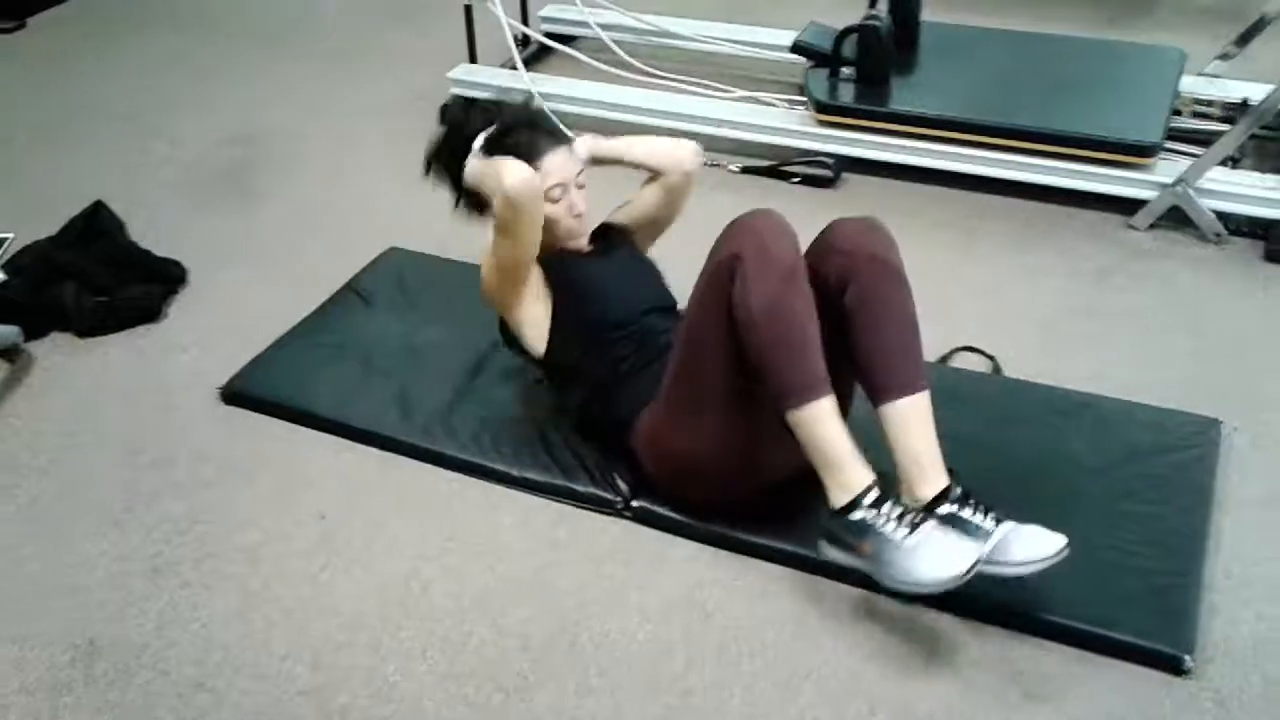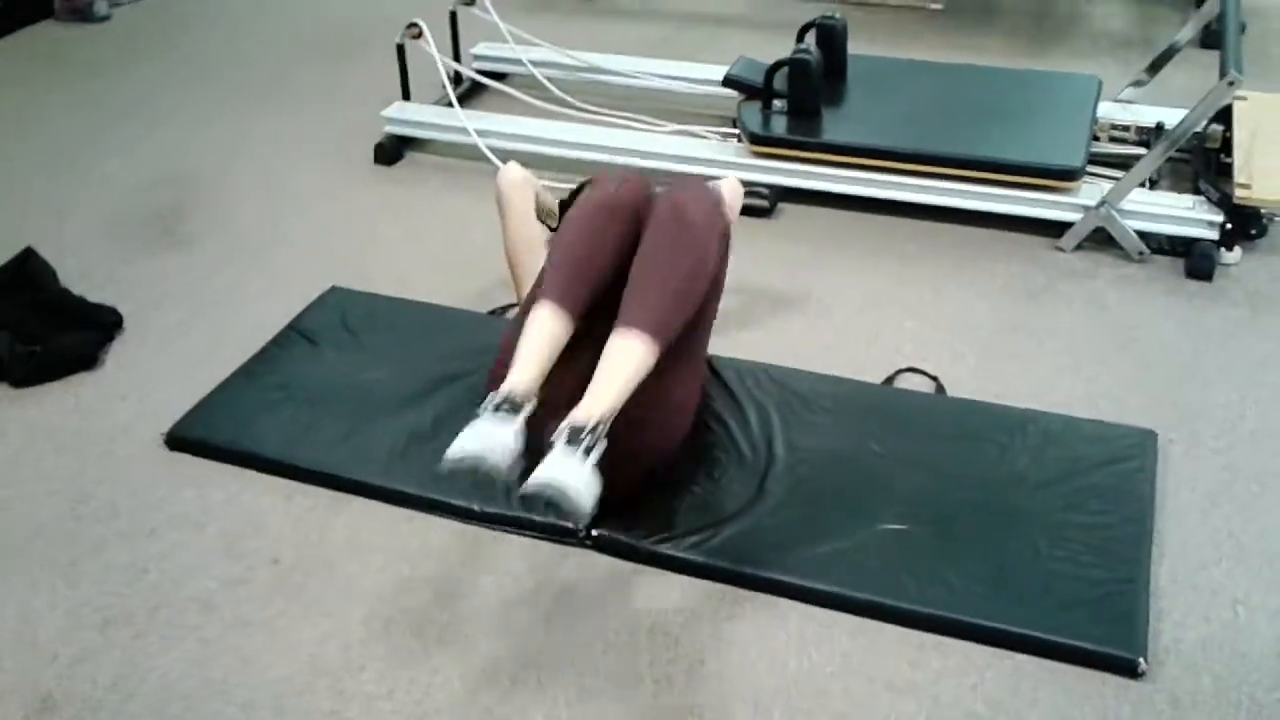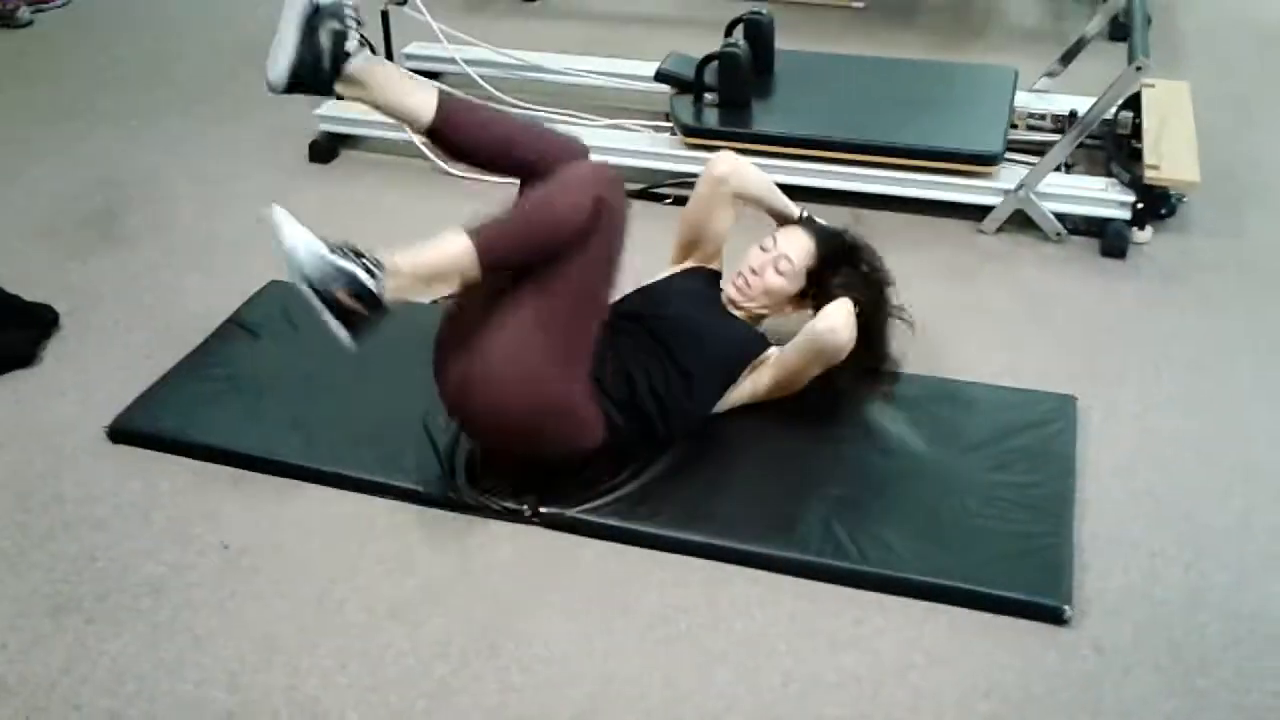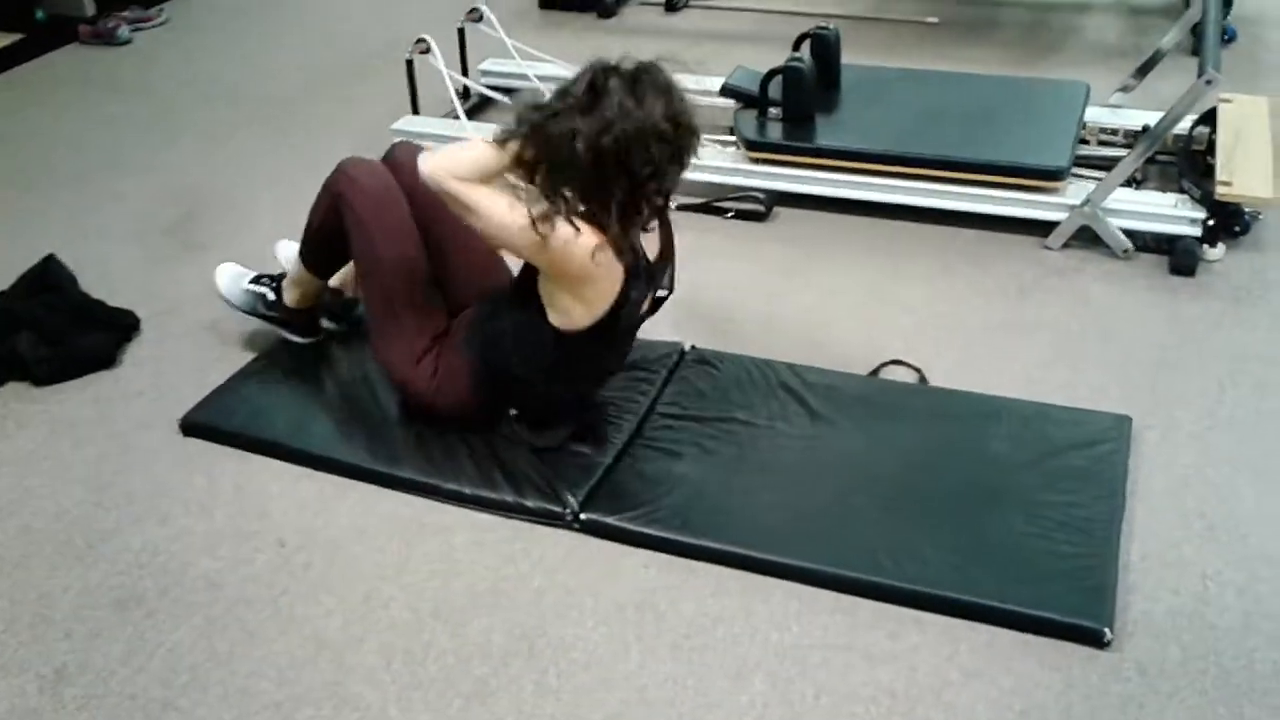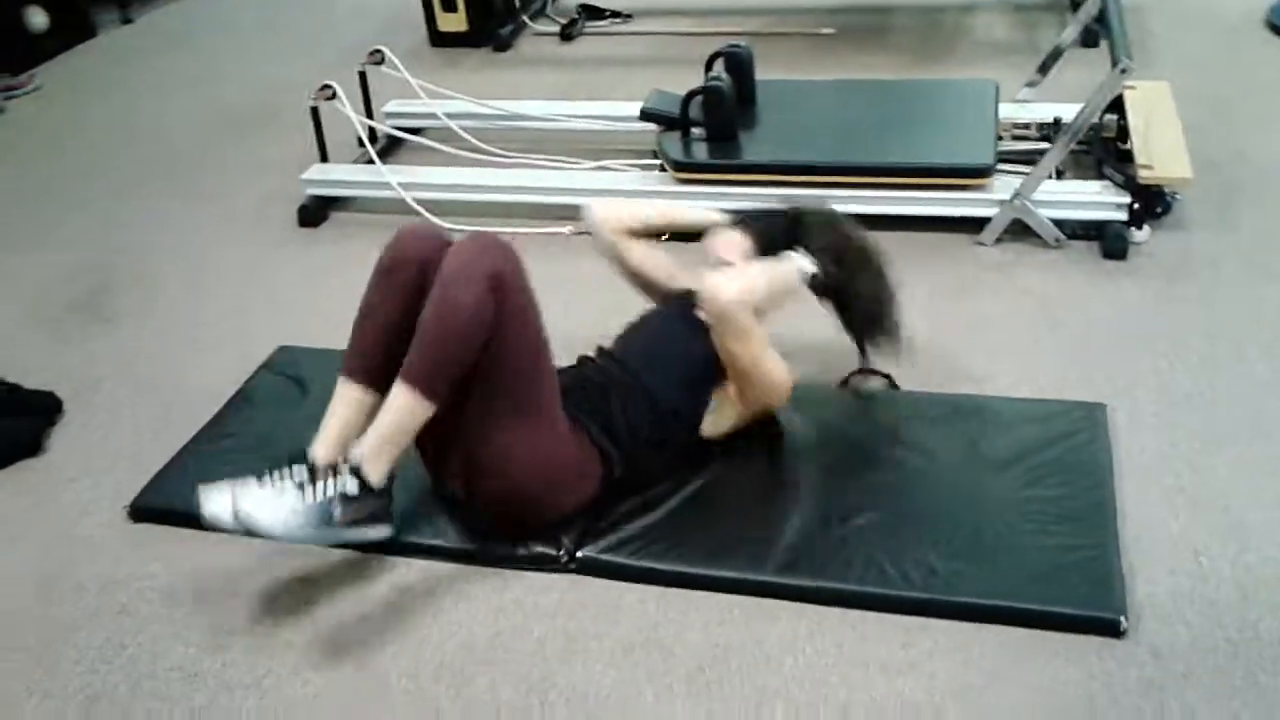
dt=1s
person 1, frame 1
left shoulder: (613, 242)
right shoulder: (518, 289)
left elbow: (684, 160)
right elbow: (516, 189)
left wrist: (588, 148)
right wrist: (481, 167)
left hip: (773, 421)
right hip: (692, 450)
left knee: (857, 243)
right knee: (759, 236)
left ankle: (935, 498)
right ankle: (857, 506)
person 1, frame 2
right shoulder: (543, 283)
left elbow: (729, 191)
right elbow: (513, 179)
right wrist: (560, 215)
left hip: (634, 432)
right hip: (547, 407)
left knee: (693, 206)
right knee: (617, 194)
left ankle: (583, 438)
right ankle: (510, 404)
person 1, frame 3
left shoulder: (764, 367)
right shoulder: (699, 274)
left elbow: (834, 336)
right elbow: (723, 170)
left wrist: (844, 293)
right wrist: (795, 215)
left hip: (538, 408)
right hip: (484, 366)
left knee: (594, 187)
right knee: (563, 158)
left ankle: (371, 284)
right ankle: (342, 65)
person 1, frame 4
left shoulder: (582, 253)
right shoulder: (643, 216)
left elbow: (439, 171)
left wrist: (528, 143)
left hip: (449, 375)
right hip: (493, 326)
left knee: (358, 179)
right knee: (398, 163)
left ankle: (294, 303)
right ankle: (334, 291)
person 1, frame 5
left shoulder: (759, 380)
right shoulder: (694, 301)
left elbow: (725, 293)
right elbow: (602, 218)
left wrist: (789, 266)
right wrist: (721, 223)
left hip: (537, 474)
right hip: (479, 436)
left knee: (484, 260)
right knee: (419, 248)
left ankle: (361, 486)
right ankle: (321, 470)
